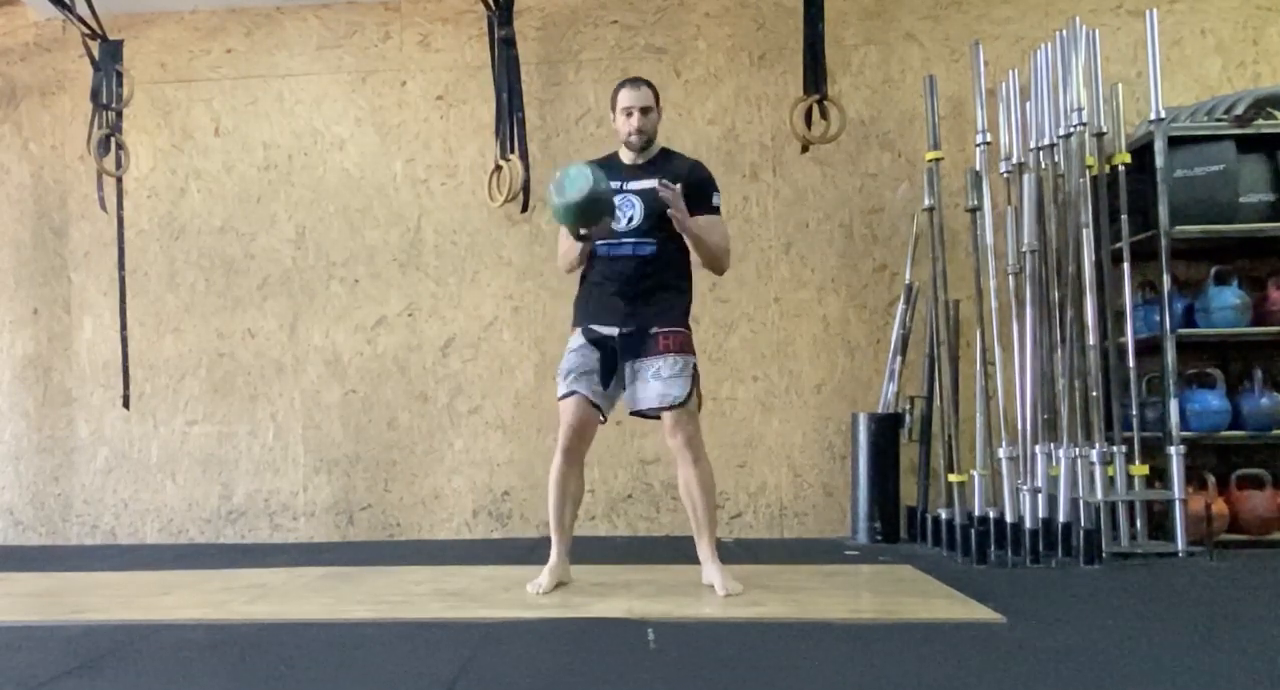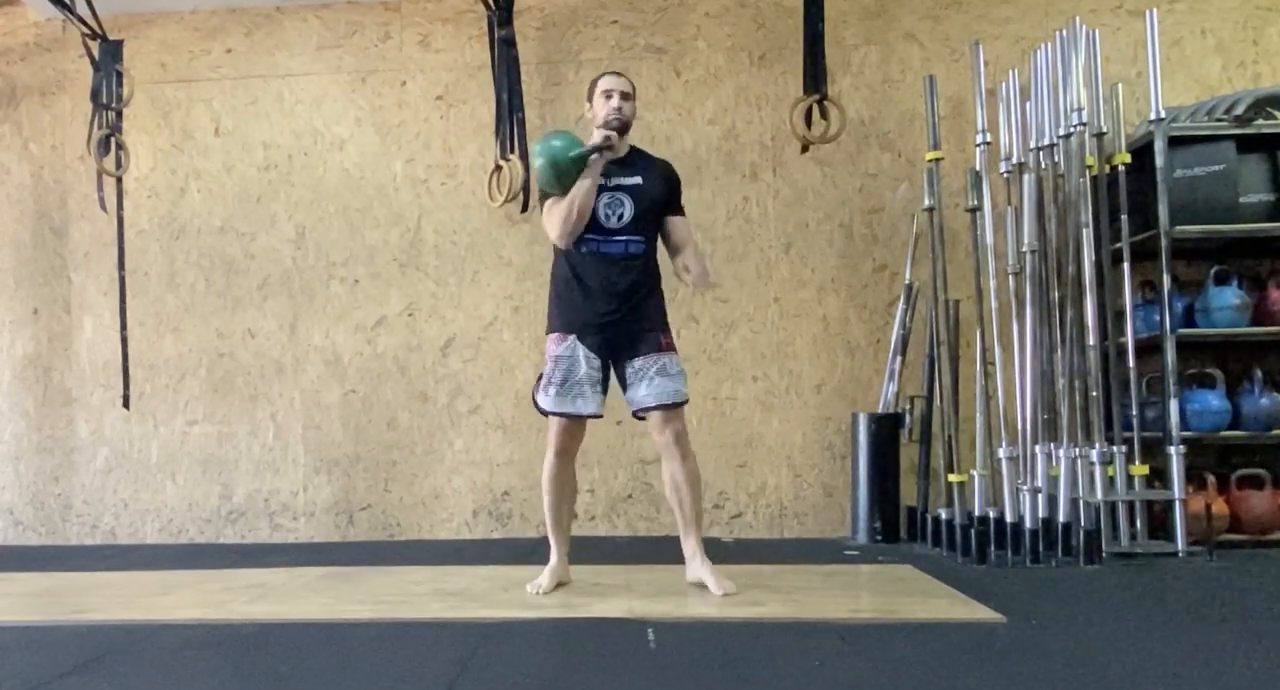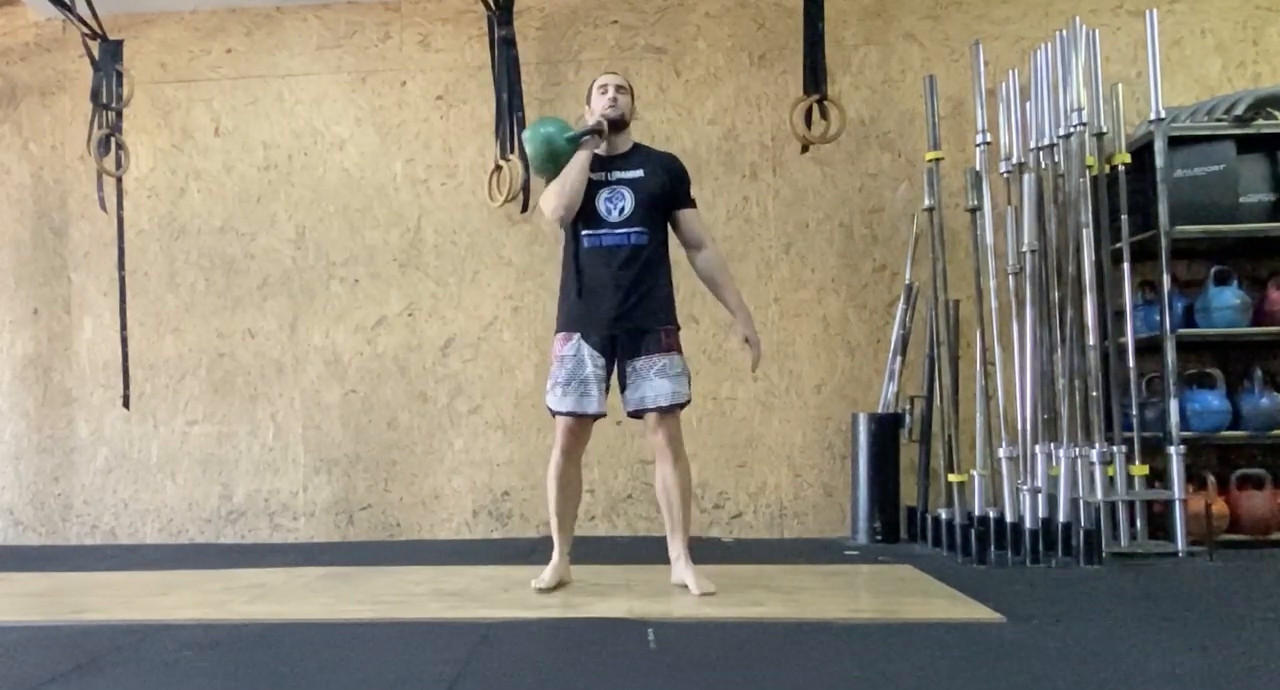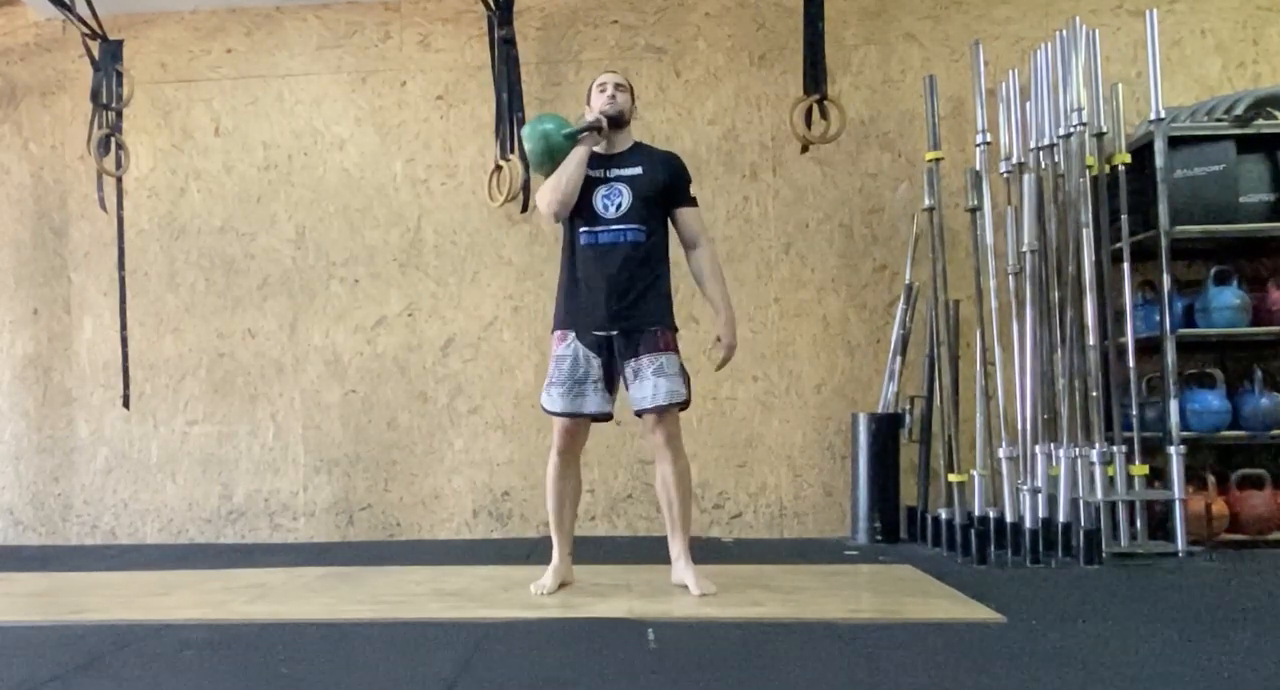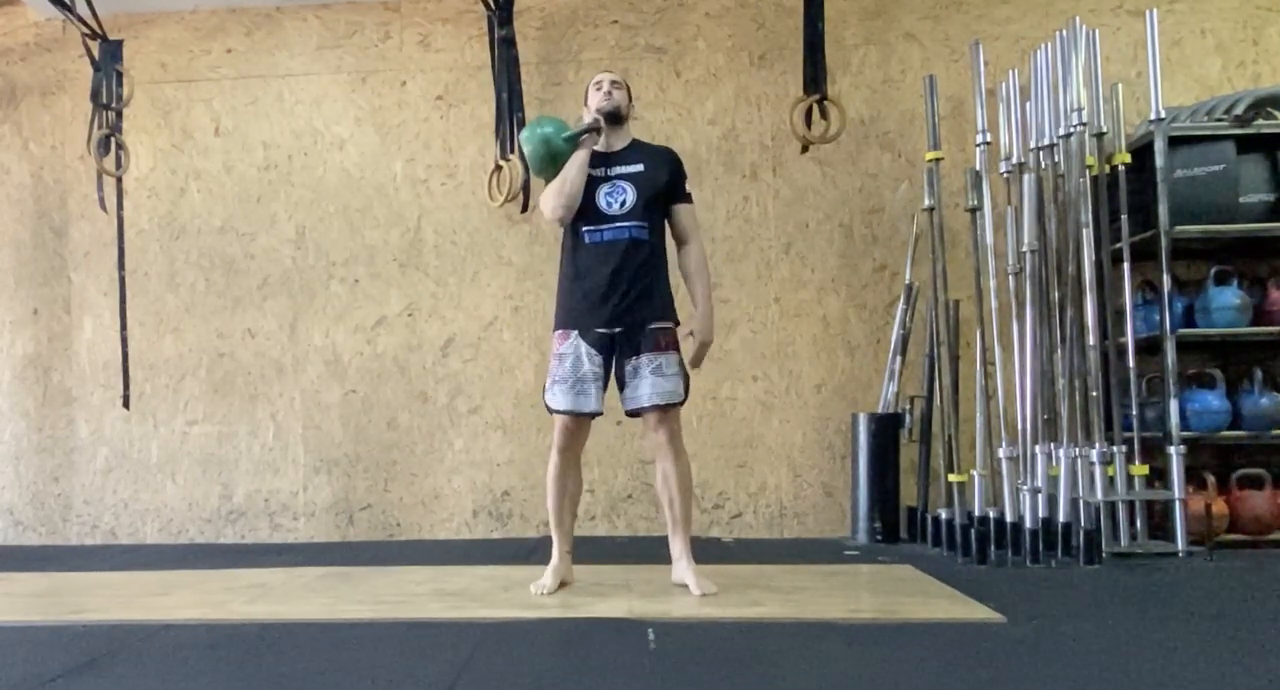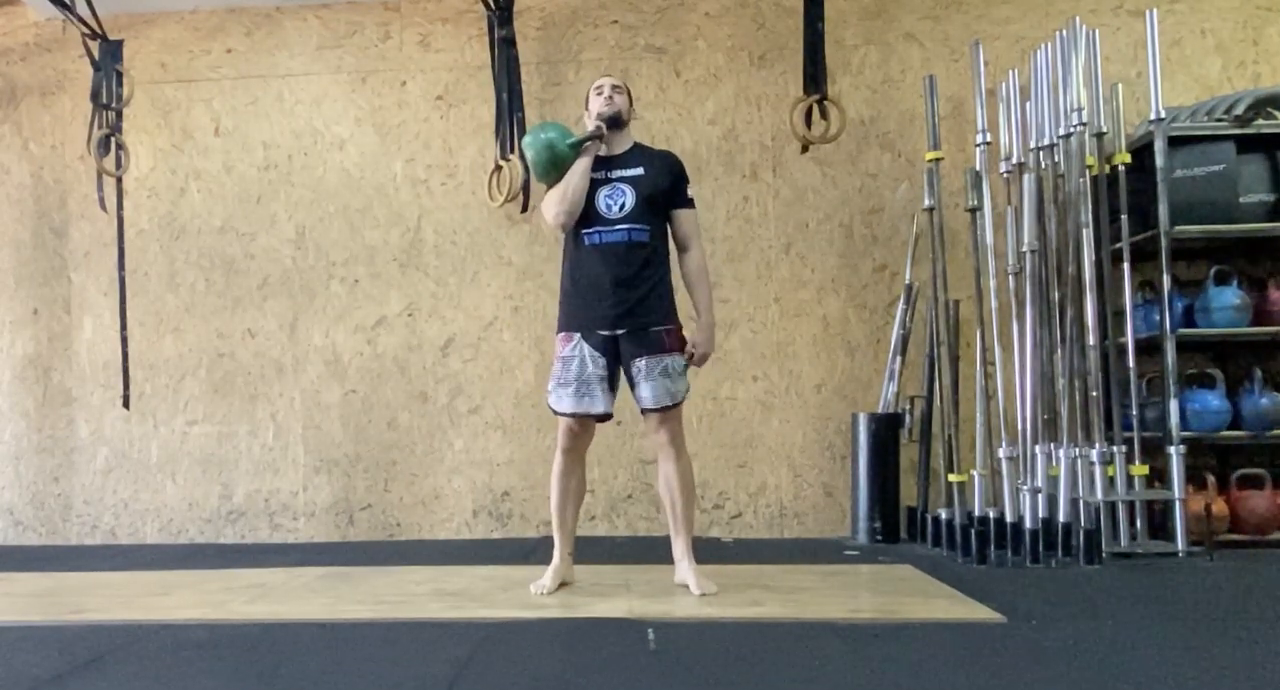
dt=0.3s
person 1, frame 1
left shoulder: (690, 174)
right shoulder: (593, 174)
left elbow: (719, 261)
right elbow: (568, 260)
left wrist: (687, 220)
right wrist: (581, 240)
left hip: (660, 326)
right hip: (595, 325)
left knee: (685, 439)
right knee: (570, 438)
left ankle: (711, 563)
right ankle: (557, 560)
person 1, frame 2
left shoulder: (660, 173)
left elbow: (683, 249)
right elbow: (561, 235)
left wrist: (694, 269)
right wrist: (595, 166)
left hip: (644, 326)
right hip: (575, 326)
left knee: (672, 436)
right knee: (561, 442)
left ankle: (697, 559)
right ankle: (558, 561)
person 1, frame 3
left shoulder: (664, 167)
right shoulder: (569, 163)
left elbow: (700, 247)
right elbow: (555, 213)
left wrist: (740, 312)
right wrist: (585, 147)
left hip: (650, 324)
right hip: (581, 325)
left knee: (666, 436)
right knee: (567, 440)
left ankle: (681, 561)
right ankle: (559, 559)
person 1, frame 4
left shoulder: (664, 165)
right shoulder: (570, 161)
left elbow: (696, 244)
right elbow: (551, 207)
left wrist: (724, 312)
right wrist: (585, 143)
left hip: (648, 324)
right hip: (579, 324)
left knee: (665, 435)
right knee: (565, 440)
left ankle: (682, 560)
right ankle: (560, 561)
person 1, frame 5
left shoulder: (662, 161)
right shoulder: (569, 160)
left elbow: (689, 242)
right elbow: (556, 210)
left wrist: (703, 313)
right wrist: (585, 145)
left hip: (649, 321)
right hip: (581, 321)
left knee: (666, 432)
right knee: (566, 438)
left ankle: (683, 561)
right ankle: (560, 560)
person 1, frame 6
left shoulder: (664, 165)
right shoulder: (571, 164)
left elbow: (690, 248)
right elbow: (559, 216)
left wrist: (705, 320)
right wrist: (588, 150)
left hip: (653, 323)
right hip: (583, 324)
left knee: (668, 434)
right knee: (570, 439)
left ankle: (685, 560)
right ankle: (561, 560)
